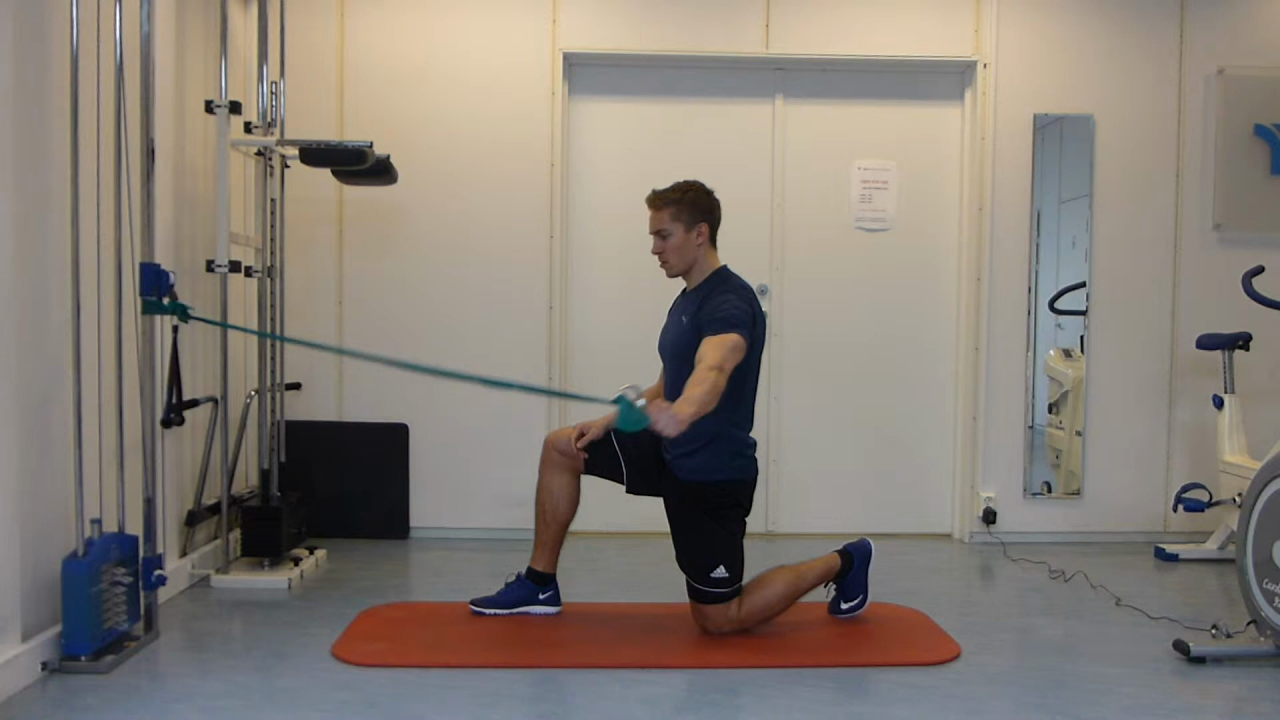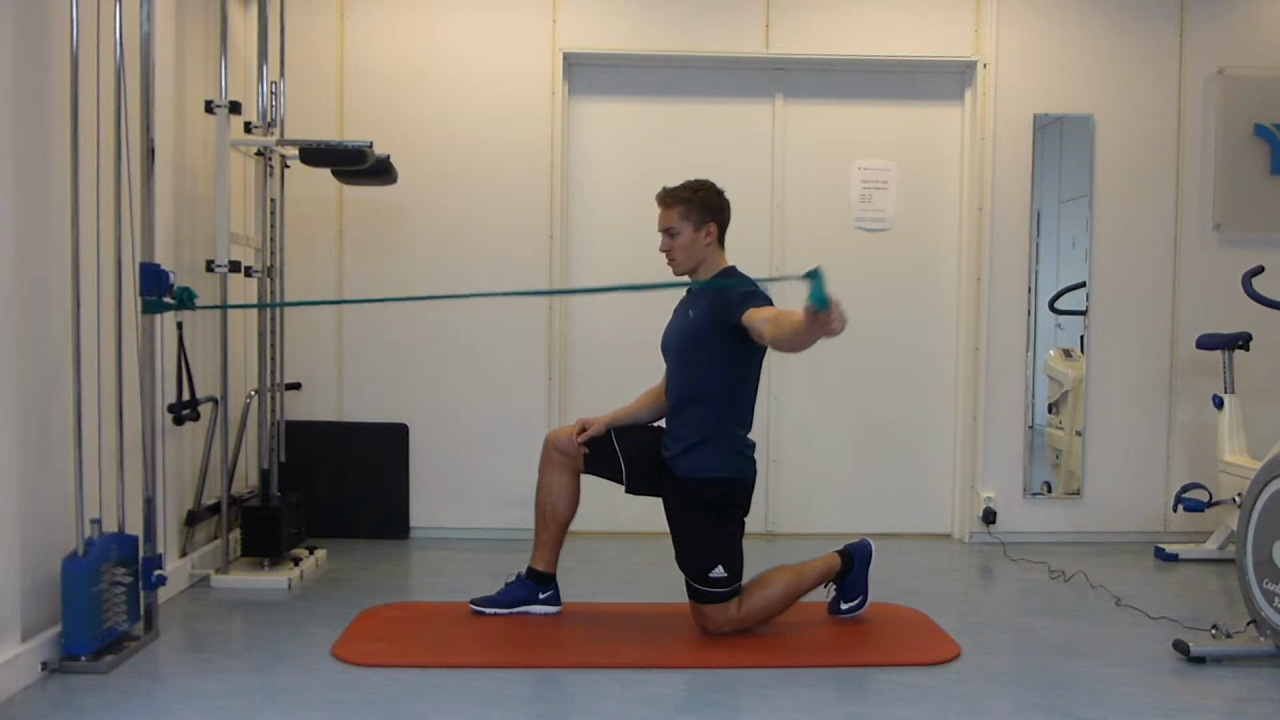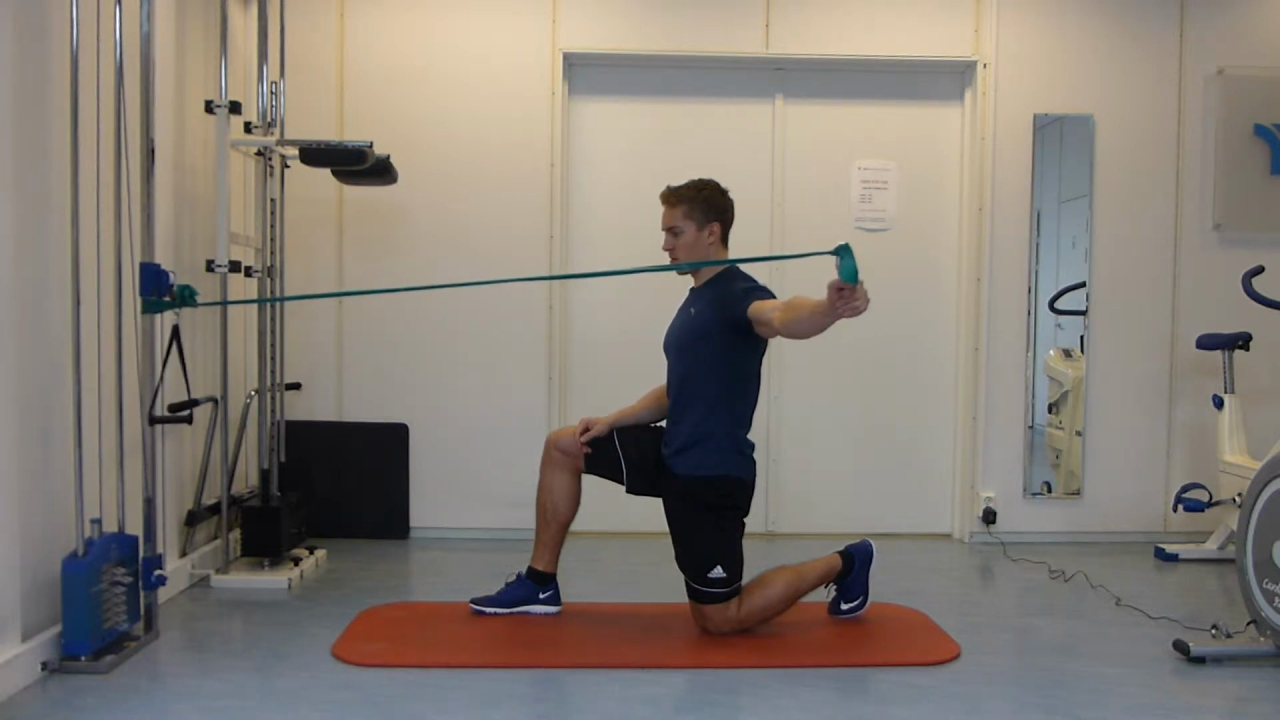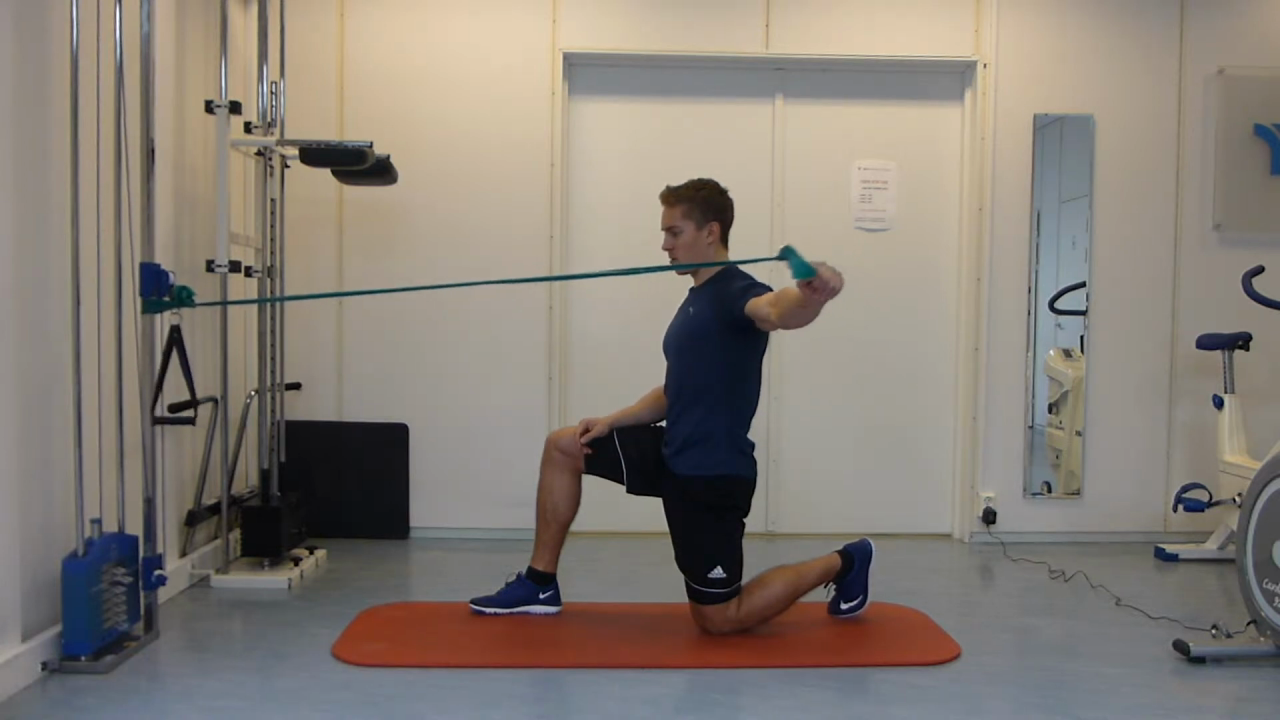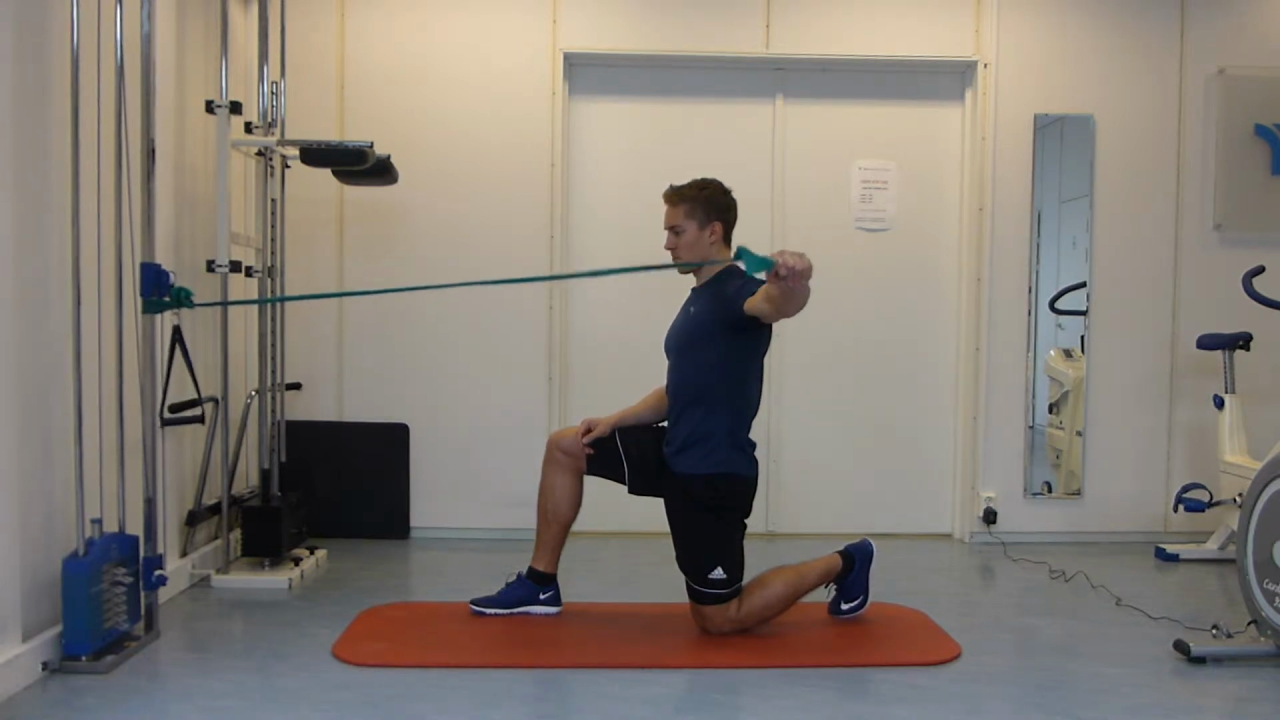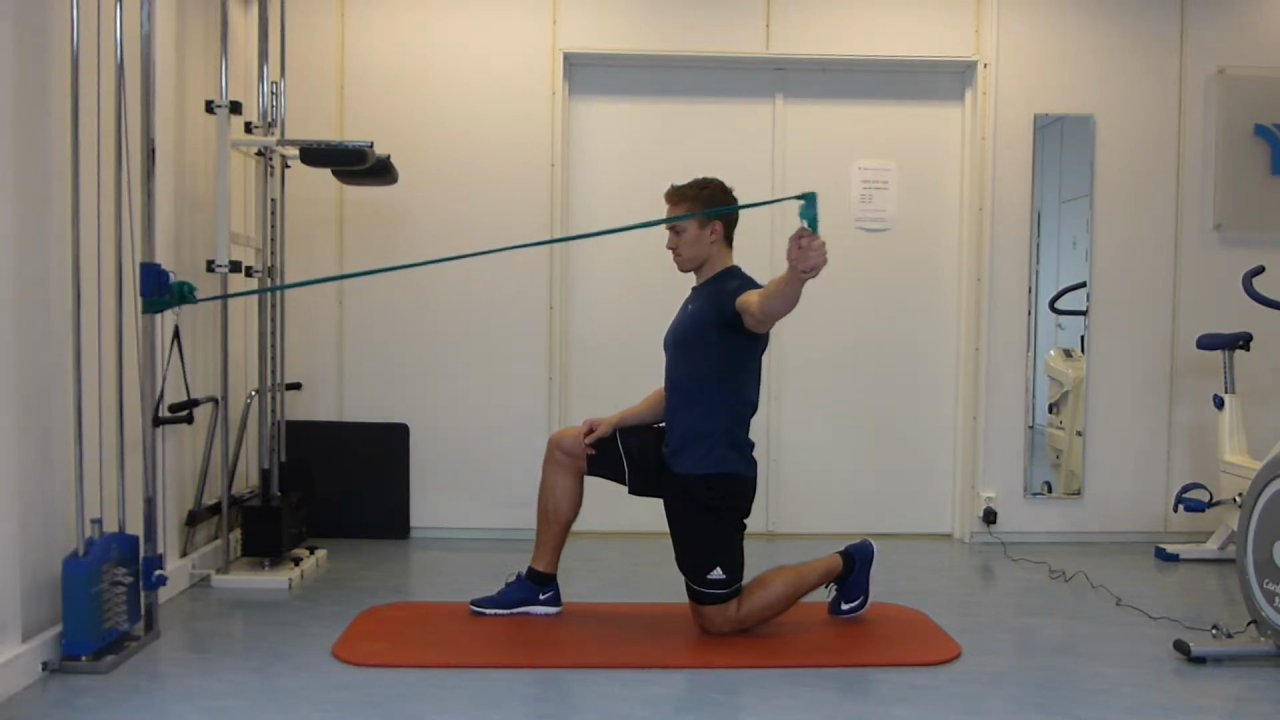
dt=0.7s
person 1, frame 1
left shoulder: (728, 301)
right shoulder: (686, 300)
left elbow: (714, 370)
left wrist: (679, 412)
right wrist: (607, 422)
left hip: (714, 475)
right hip: (674, 457)
left knee: (718, 619)
right knee: (561, 448)
left ankle: (841, 563)
right ankle: (539, 586)
person 1, frame 2
left shoulder: (737, 294)
right shoulder: (693, 301)
left elbow: (773, 327)
left wrist: (813, 323)
right wrist: (608, 420)
left hip: (713, 475)
right hip: (673, 455)
left knee: (719, 619)
right knee: (562, 446)
left ankle: (842, 563)
right ankle: (539, 584)
person 1, frame 3
left shoulder: (736, 294)
right shoulder: (698, 300)
left elbow: (782, 317)
left wrist: (832, 307)
right wrist: (612, 420)
left hip: (713, 475)
right hip: (674, 455)
left knee: (718, 618)
right knee: (562, 446)
left ankle: (842, 564)
right ankle: (539, 584)
person 1, frame 4
left shoulder: (736, 293)
right shoulder: (697, 299)
left elbow: (776, 310)
left wrist: (813, 296)
right wrist: (612, 421)
left hip: (713, 474)
right hip: (673, 455)
left knee: (719, 619)
right knee: (563, 447)
left ankle: (841, 564)
right ankle: (539, 584)
person 1, frame 5
left shoulder: (737, 293)
right shoulder: (700, 300)
left elbow: (777, 304)
left wrist: (795, 281)
right wrist: (615, 421)
left hip: (715, 475)
right hip: (676, 455)
left knee: (719, 619)
right knee: (565, 447)
left ankle: (842, 565)
right ankle: (540, 585)
person 1, frame 6
left shoulder: (734, 294)
right shoulder: (701, 298)
left elbow: (766, 308)
left wrist: (798, 273)
right wrist: (617, 421)
left hip: (714, 475)
right hip: (676, 456)
left knee: (718, 619)
right knee: (565, 448)
left ankle: (842, 564)
right ankle: (539, 584)
